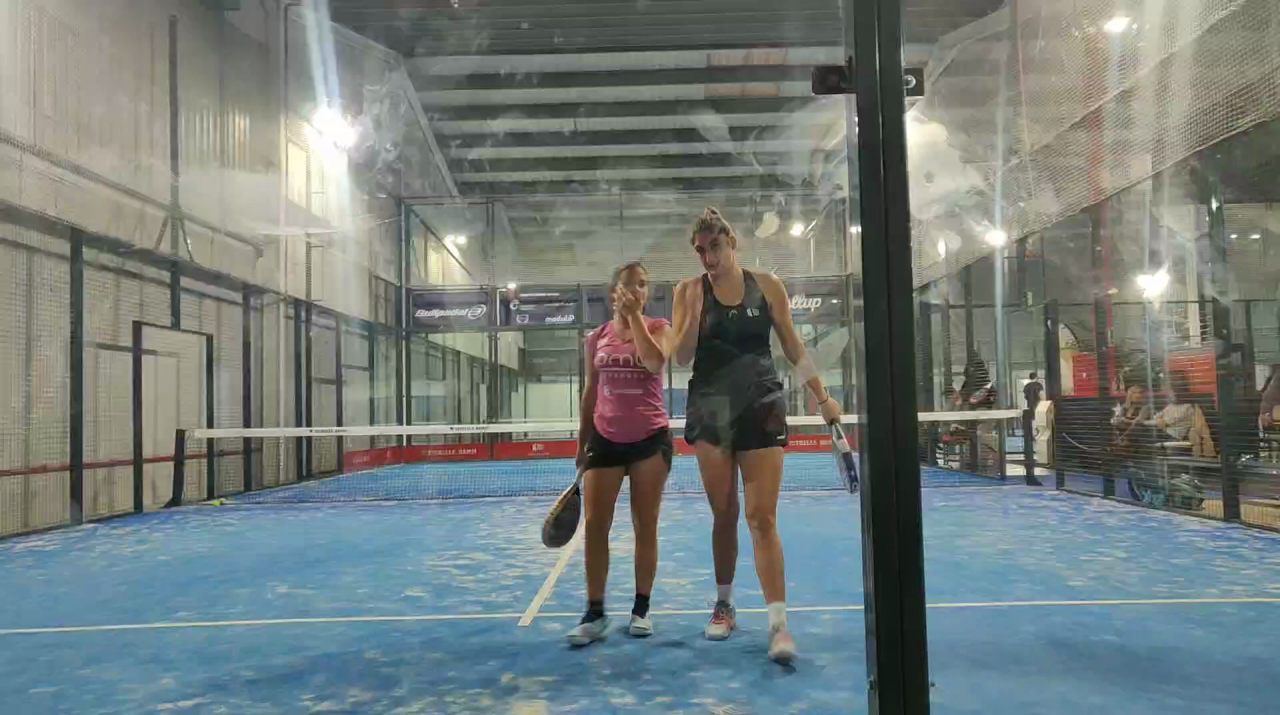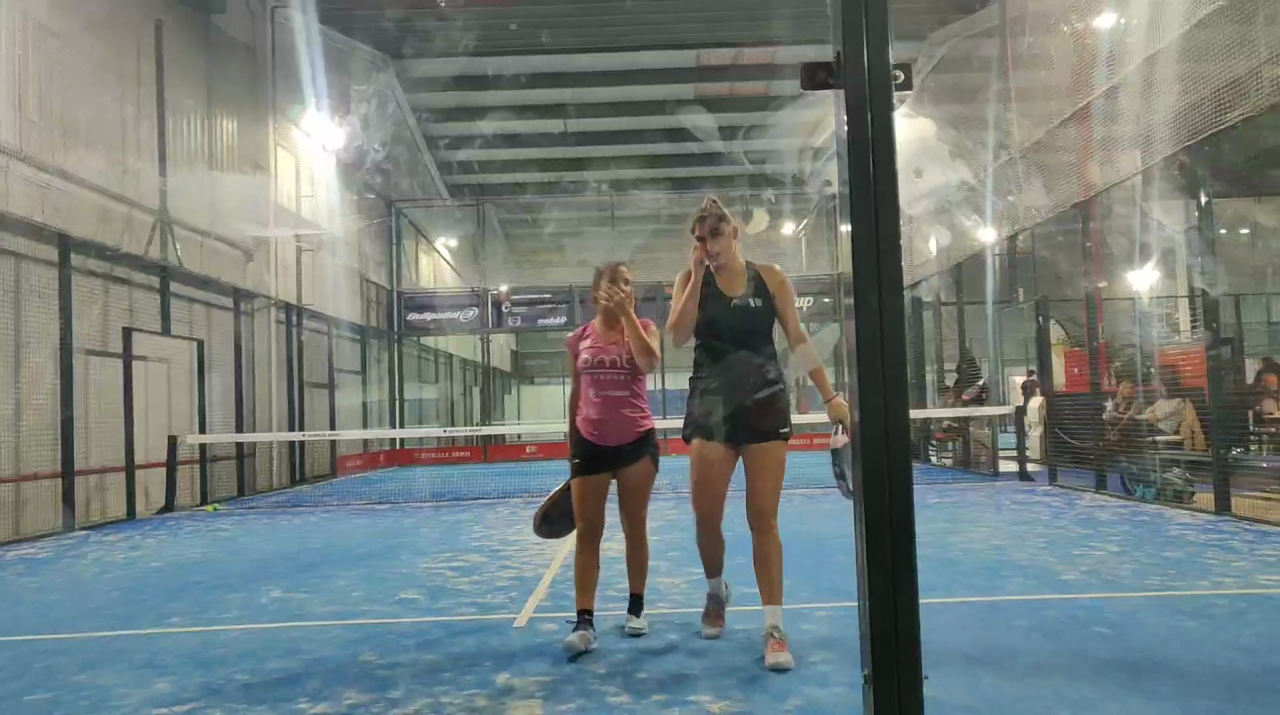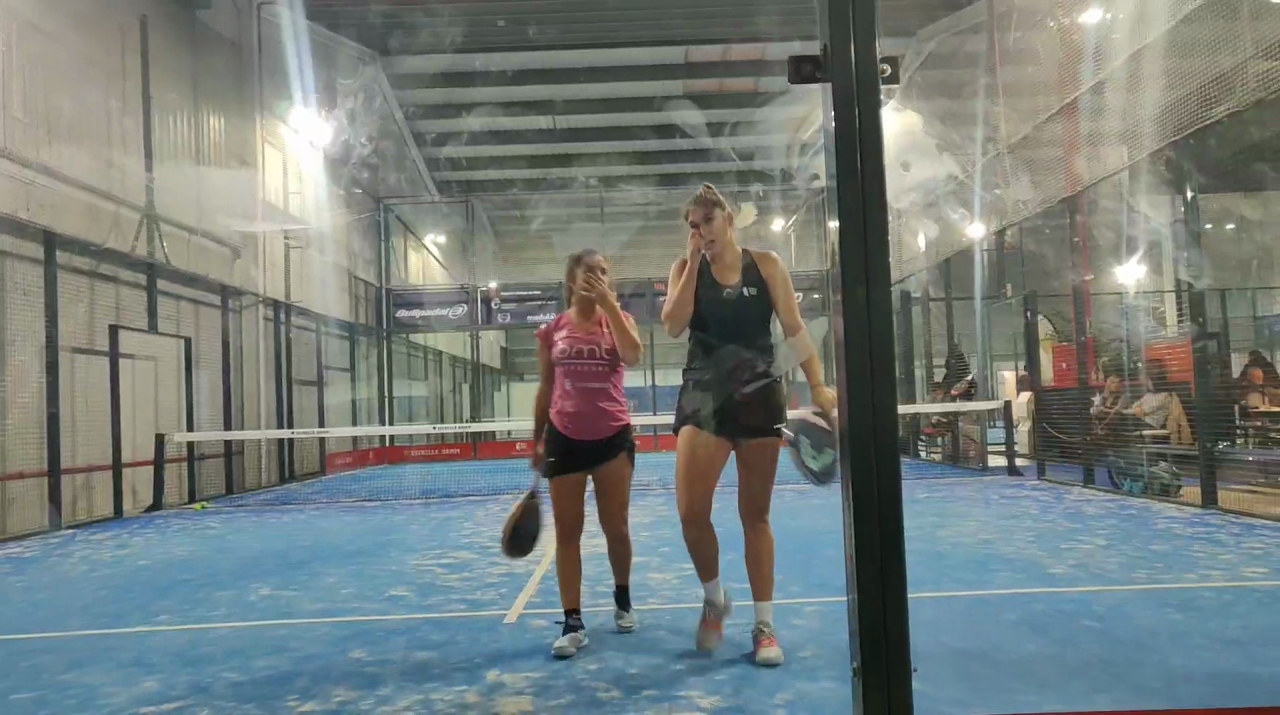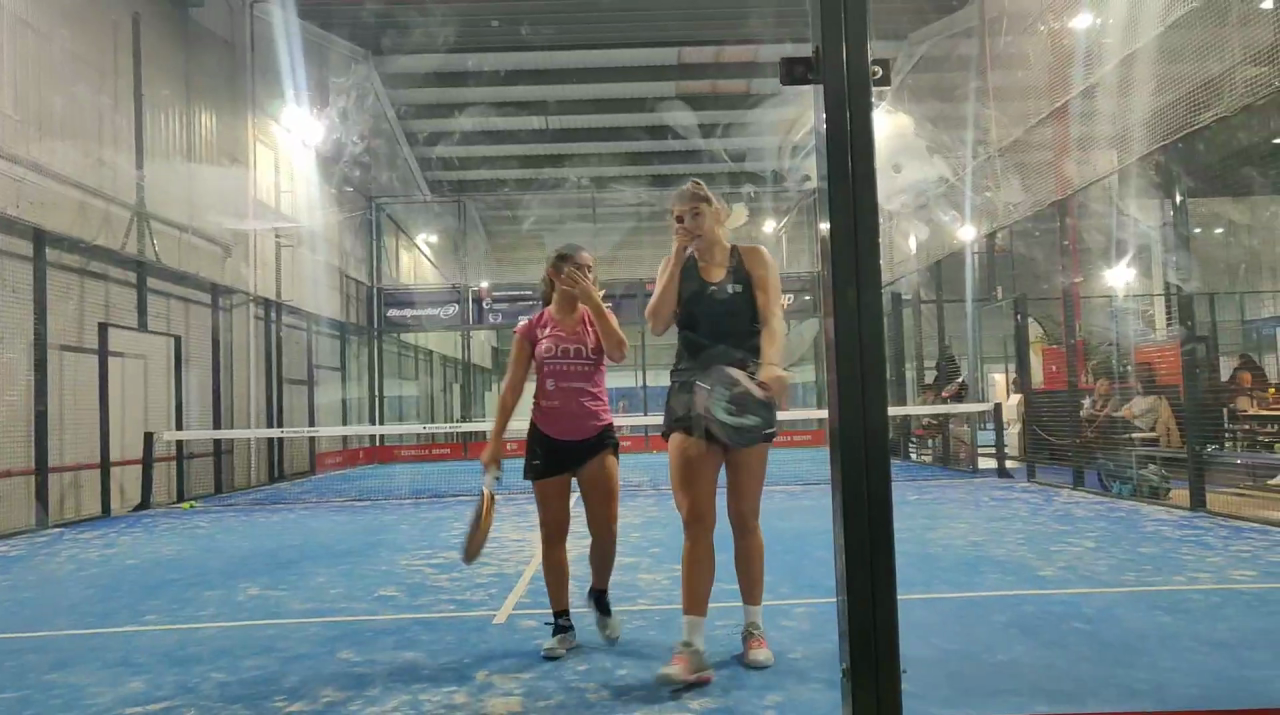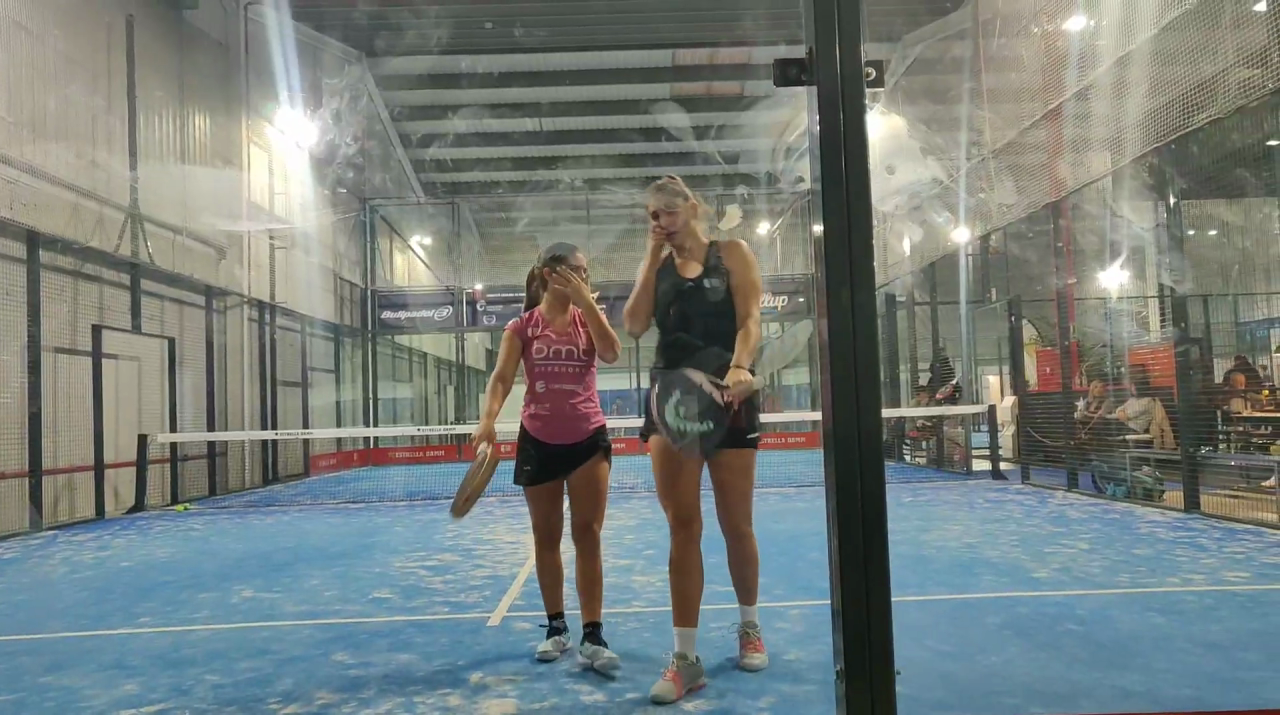
dt=0.2s
person 1, frame 1
left shoulder: (766, 286)
right shoulder: (689, 291)
left elbow: (793, 347)
right elbow: (681, 355)
left wrist: (822, 397)
right wrist: (697, 306)
left hip: (761, 406)
right hip: (711, 408)
left knee: (761, 517)
right knee: (724, 513)
left ankle: (778, 626)
right ankle: (724, 603)
person 1, frame 2
left shoulder: (769, 277)
right shoulder: (690, 280)
left elbow: (798, 339)
right elbow: (677, 337)
left wrist: (829, 394)
right wrist: (698, 275)
left hip: (764, 402)
right hip: (710, 403)
left knee: (763, 517)
right knee: (705, 516)
left ankle: (774, 629)
right ankle: (716, 592)
person 1, frame 3
left shoulder: (765, 265)
right shoulder: (685, 269)
left elbow: (793, 325)
right elbow: (672, 325)
left wrist: (818, 381)
right wrist: (693, 262)
left hip: (758, 395)
right hip: (702, 395)
left knee: (754, 514)
right knee: (690, 508)
left ankle: (764, 625)
right ankle: (714, 598)
person 1, frame 4
left shoulder: (753, 259)
right shoulder: (675, 266)
left elbow: (773, 319)
right elbow: (657, 324)
left wrist: (771, 364)
right wrist: (677, 258)
right hip: (690, 396)
left knee: (744, 520)
right knee: (695, 520)
left ankle: (753, 627)
right ankle: (694, 648)
person 1, frame 5
left shoulder: (731, 254)
right shoulder: (655, 265)
left elbow: (749, 319)
right elbow: (634, 326)
left wrist: (739, 368)
right wrist: (653, 258)
left knee: (737, 526)
right knee: (683, 527)
left ankle: (749, 624)
right ankle: (685, 658)
person 2, frame 1
left shoulder: (657, 327)
right shoulder: (596, 338)
left elbow: (655, 362)
right elbow: (589, 393)
left wrist: (635, 315)
right wrist: (582, 442)
left hip: (650, 438)
right hip: (604, 439)
left knee: (645, 526)
right knee: (595, 524)
left ankle: (641, 608)
right ankle: (595, 612)
person 2, frame 2
left shoulder: (642, 326)
right shoulder: (578, 338)
left elbow: (649, 362)
right elbow: (576, 394)
left wrist: (627, 312)
right wrist: (571, 443)
left hip: (636, 441)
right hip: (590, 443)
left knee: (634, 529)
right knee: (587, 531)
left ankle: (636, 607)
right ankle: (584, 623)
person 2, frame 3
left shoulder: (619, 318)
right shoulder: (551, 330)
left elbow: (632, 355)
right elbow: (545, 389)
left wrist: (608, 303)
right wrist: (535, 441)
left hip: (613, 436)
right hip: (565, 438)
left knee: (616, 529)
right knee: (567, 532)
left ankle: (621, 593)
right ankle: (572, 624)
person 2, frame 4
left shoulder: (599, 316)
right shoulder: (532, 328)
left elbow: (619, 352)
right elbow: (513, 384)
left wrist: (593, 301)
right wrist: (495, 439)
left hip: (597, 435)
right hip: (548, 439)
left knee: (605, 530)
right knee: (553, 534)
left ankle: (600, 596)
right ankle: (562, 625)
person 2, frame 5
left shoulder: (588, 317)
right shoulder: (521, 327)
left elbow: (611, 353)
right elbow: (502, 378)
left wrist: (586, 301)
right wrist: (486, 421)
left hip: (589, 439)
right hip: (539, 442)
left knee: (588, 535)
right knee: (546, 539)
left ankle: (592, 637)
right ankle: (556, 628)
